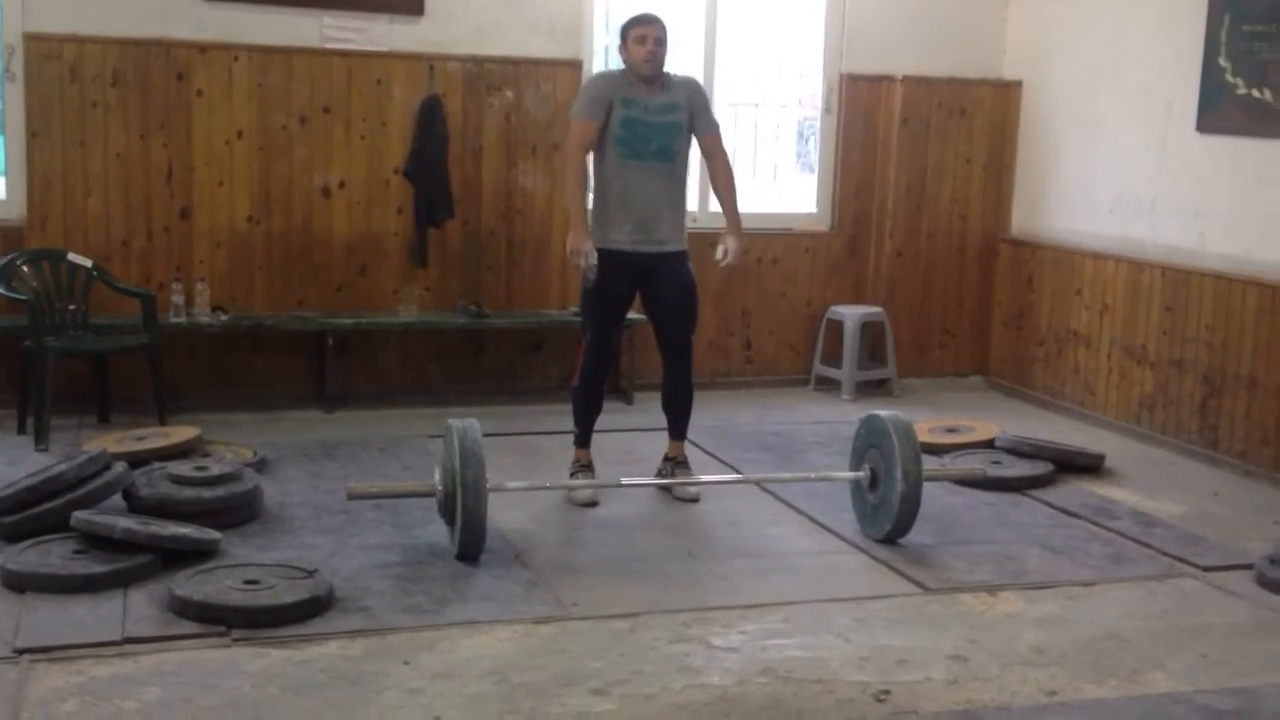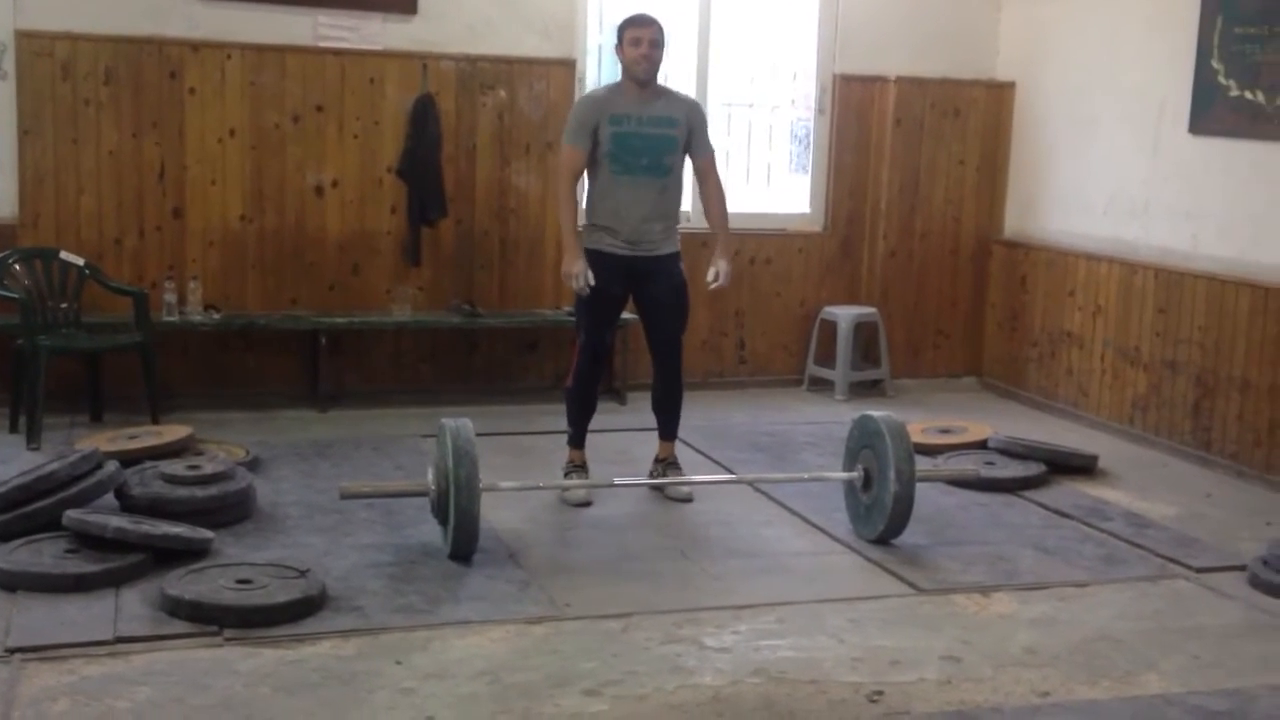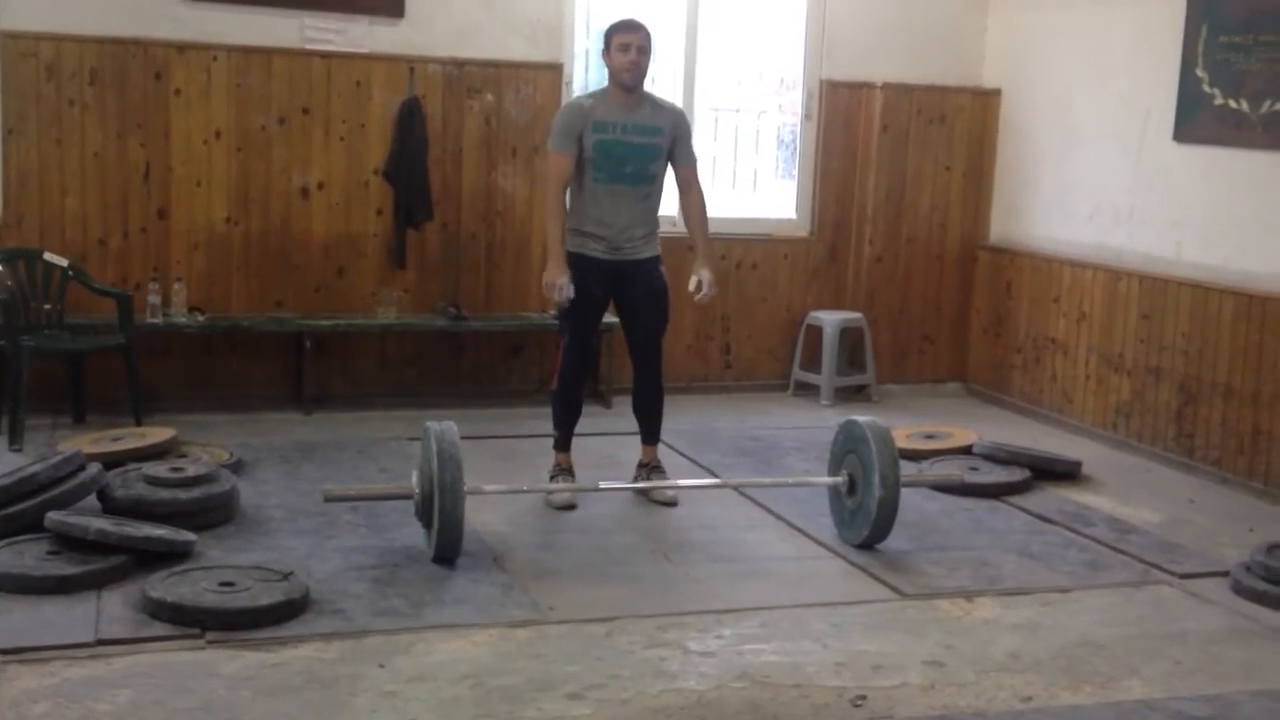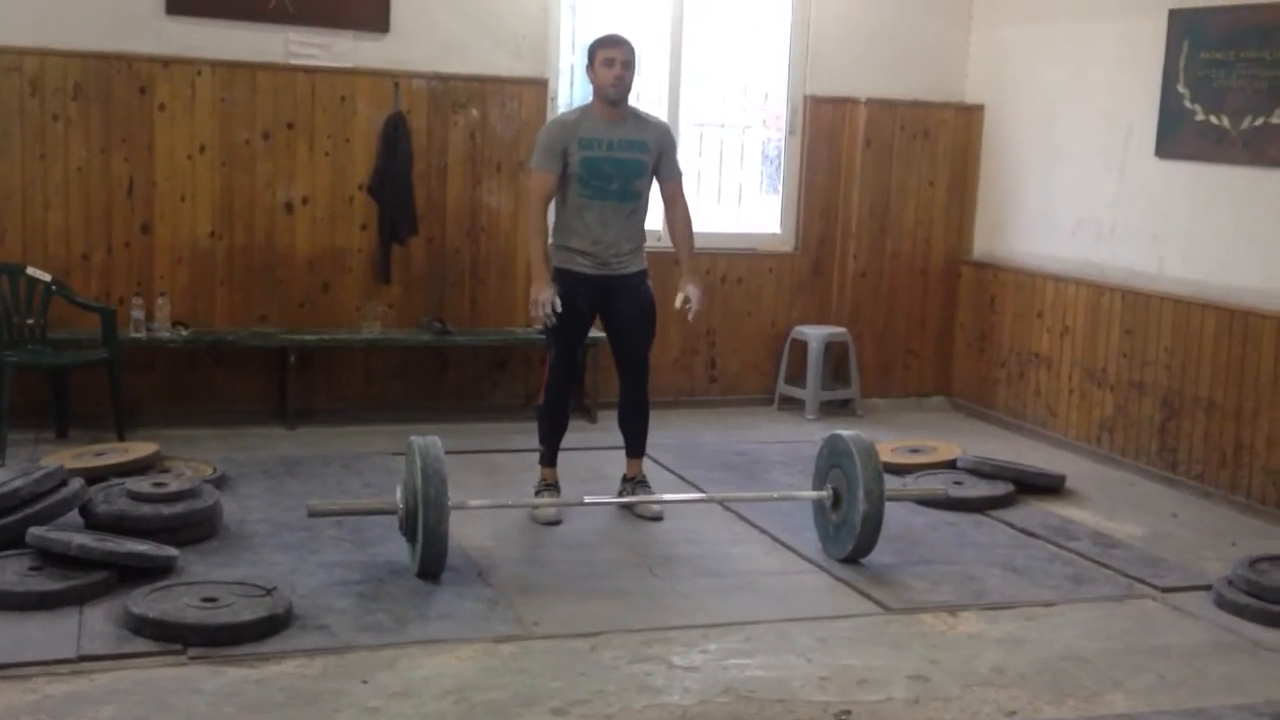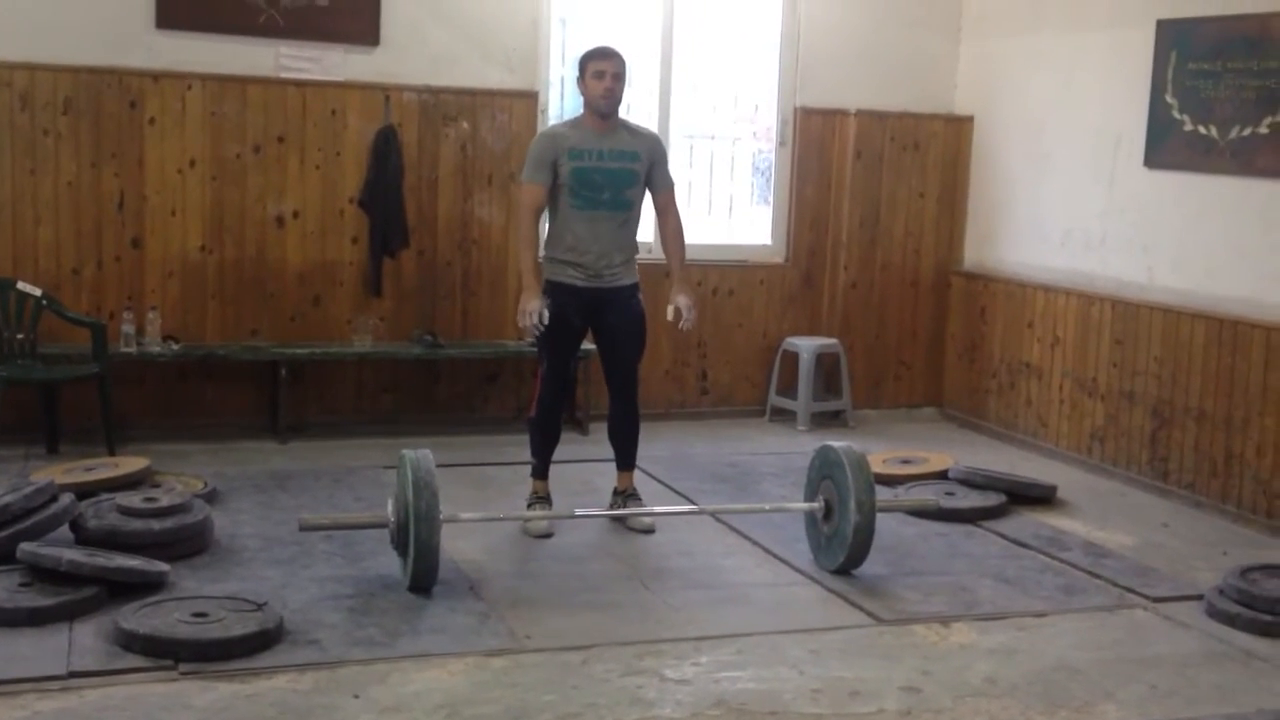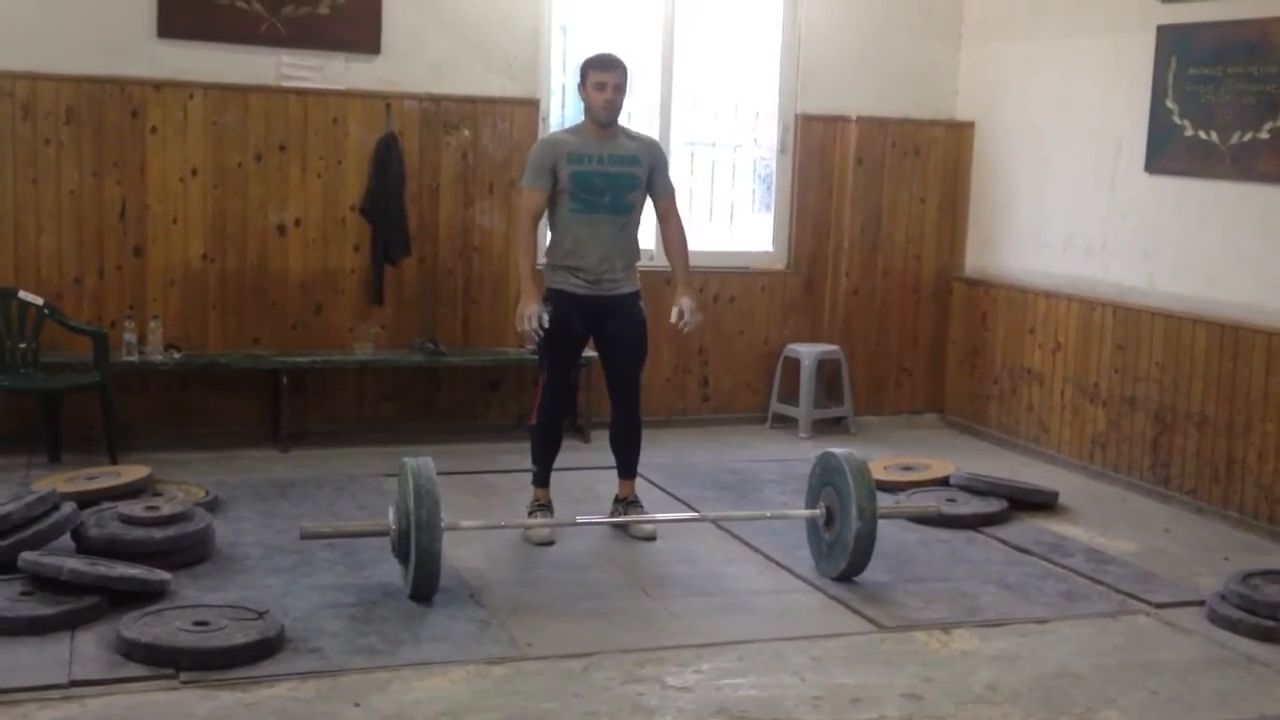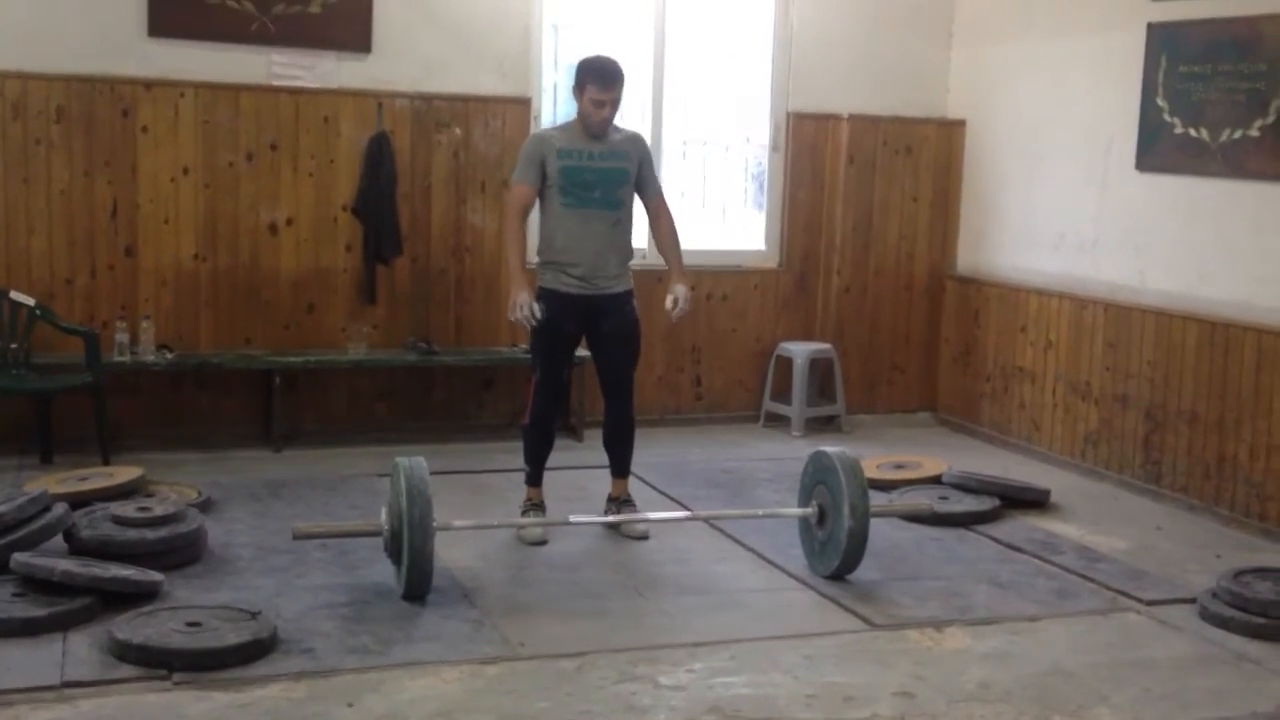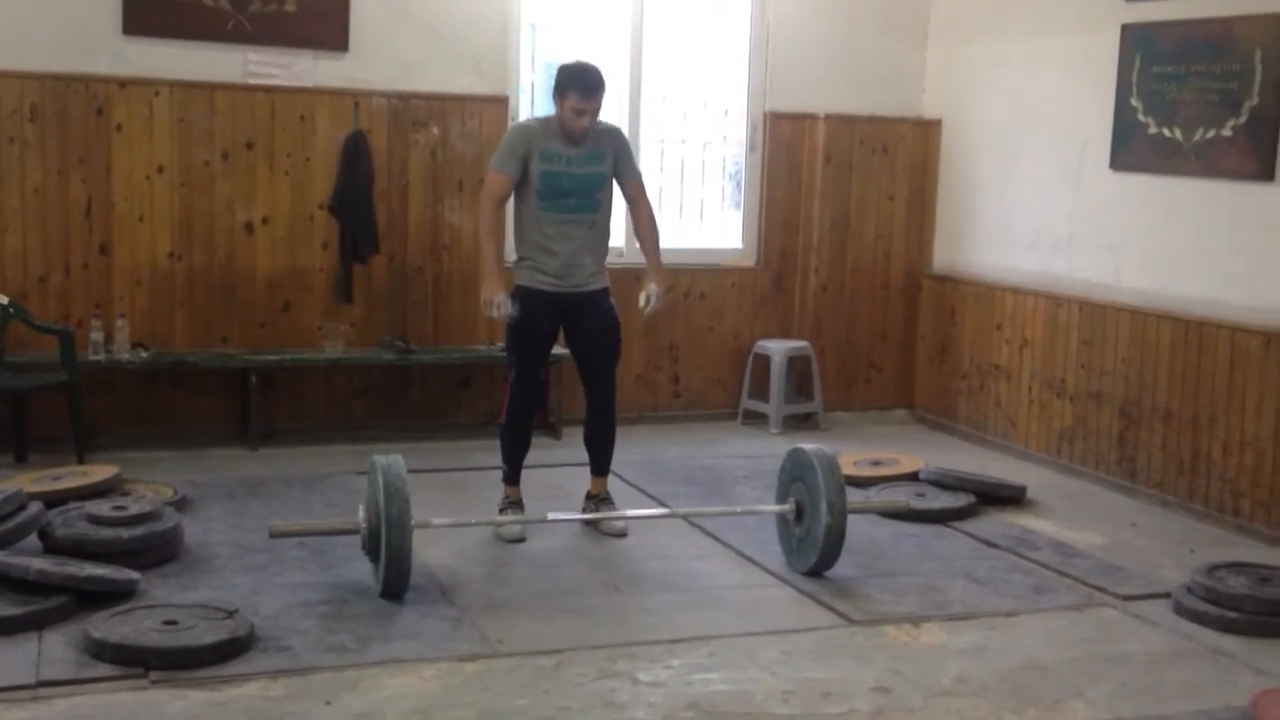
dt=0.3s
person 1, frame 1
left shoulder: (688, 92)
right shoulder: (604, 87)
left elbow: (717, 158)
right elbow: (576, 154)
left wrist: (732, 227)
right wrist: (578, 227)
left hip: (670, 250)
right hip: (612, 248)
left knee: (679, 355)
right knee: (597, 355)
left ankle: (674, 459)
right ankle: (581, 461)
person 1, frame 2
left shoulder: (687, 110)
right shoulder: (594, 106)
left elbow: (708, 179)
right elbow: (568, 178)
left wrist: (721, 248)
right wrist: (572, 249)
left hip: (662, 255)
right hip: (604, 253)
left knee: (669, 358)
right knee: (591, 357)
left ankle: (665, 459)
right ankle: (575, 462)
person 1, frame 3
left shoulder: (671, 118)
right shoulder: (578, 113)
left elbow: (690, 189)
right elbow: (556, 189)
left wrist: (702, 260)
right wrist: (556, 261)
left hip: (643, 260)
right hip: (586, 258)
left knee: (649, 362)
right knee: (575, 361)
left ankle: (649, 463)
right ankle: (561, 465)
person 1, frame 4
left shoulder: (656, 133)
right shoulder: (562, 130)
left elbow: (675, 204)
right elbow: (539, 205)
left wrist: (687, 275)
right wrist: (540, 277)
left hip: (630, 274)
right hip: (572, 273)
left knee: (635, 376)
right knee: (561, 376)
left ankle: (634, 477)
right ankle: (547, 480)
person 1, frame 5
left shoulder: (647, 144)
right shoulder: (553, 141)
left elbow: (667, 214)
right elbow: (529, 216)
left wrist: (679, 285)
right wrist: (529, 288)
left hip: (621, 288)
right hip: (563, 286)
left knee: (625, 390)
right knee: (552, 390)
left ankle: (625, 490)
right ankle: (539, 493)
person 1, frame 6
left shoulder: (647, 150)
right shoulder: (553, 148)
left elbow: (669, 219)
right elbow: (527, 221)
left wrist: (683, 288)
right wrist: (527, 292)
left hip: (623, 296)
right hip: (565, 293)
left knee: (627, 398)
right knee: (553, 398)
left ankle: (626, 499)
right ankle: (540, 501)
person 1, frame 7
left shoulder: (633, 146)
right shoulder: (544, 143)
left elbow: (659, 212)
right elbow: (516, 213)
left wrist: (678, 276)
right wrist: (518, 282)
left hip: (615, 294)
right hip: (557, 293)
left knee: (620, 398)
right knee: (546, 398)
left ankle: (619, 497)
right ankle: (533, 501)
person 1, frame 8
left shoulder: (612, 140)
right shoulder: (525, 137)
left elbow: (639, 204)
right elbow: (491, 202)
left wrist: (653, 272)
right wrist: (491, 277)
left hip: (592, 291)
right hip: (534, 290)
left knee: (602, 394)
right knee: (524, 394)
left ankle: (598, 495)
right ankle: (511, 498)
